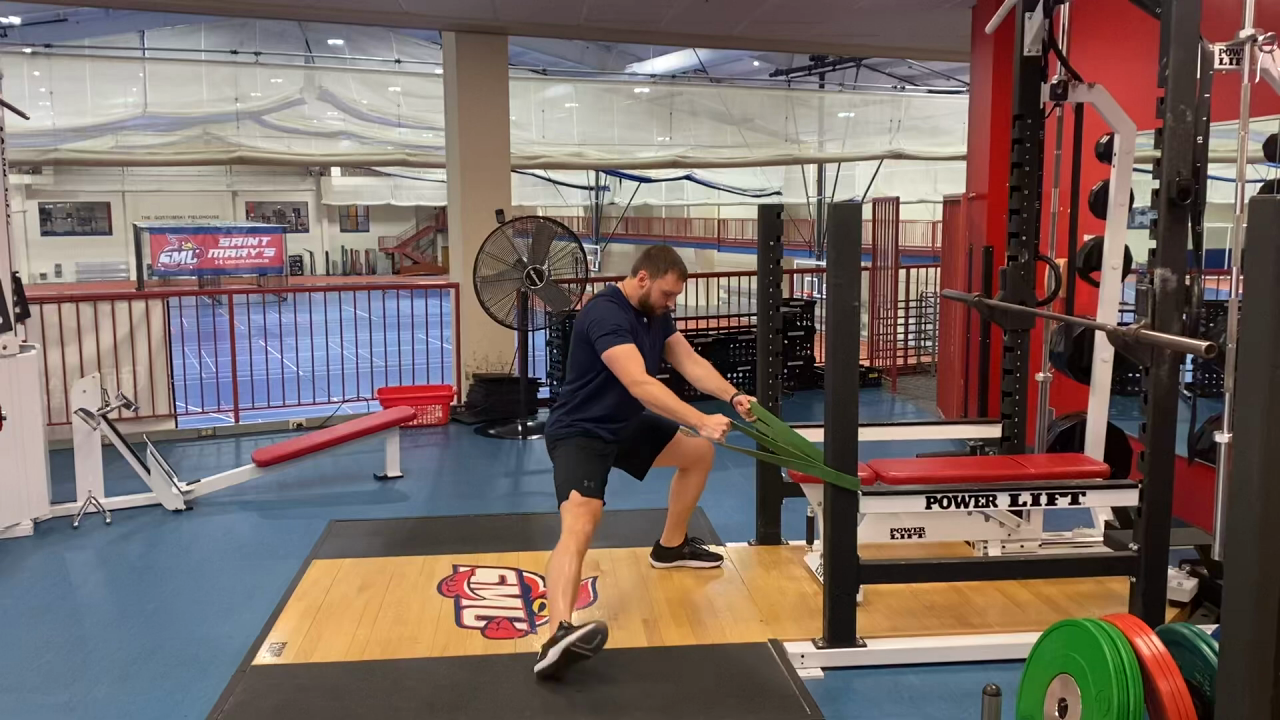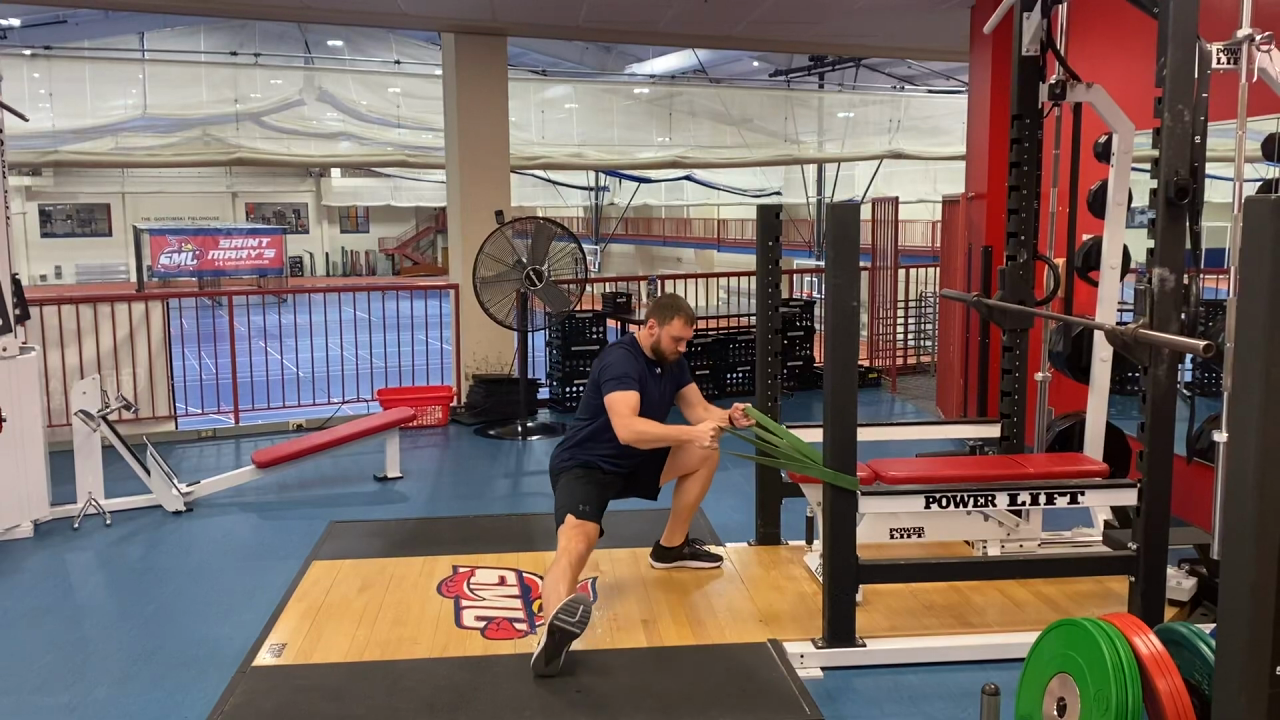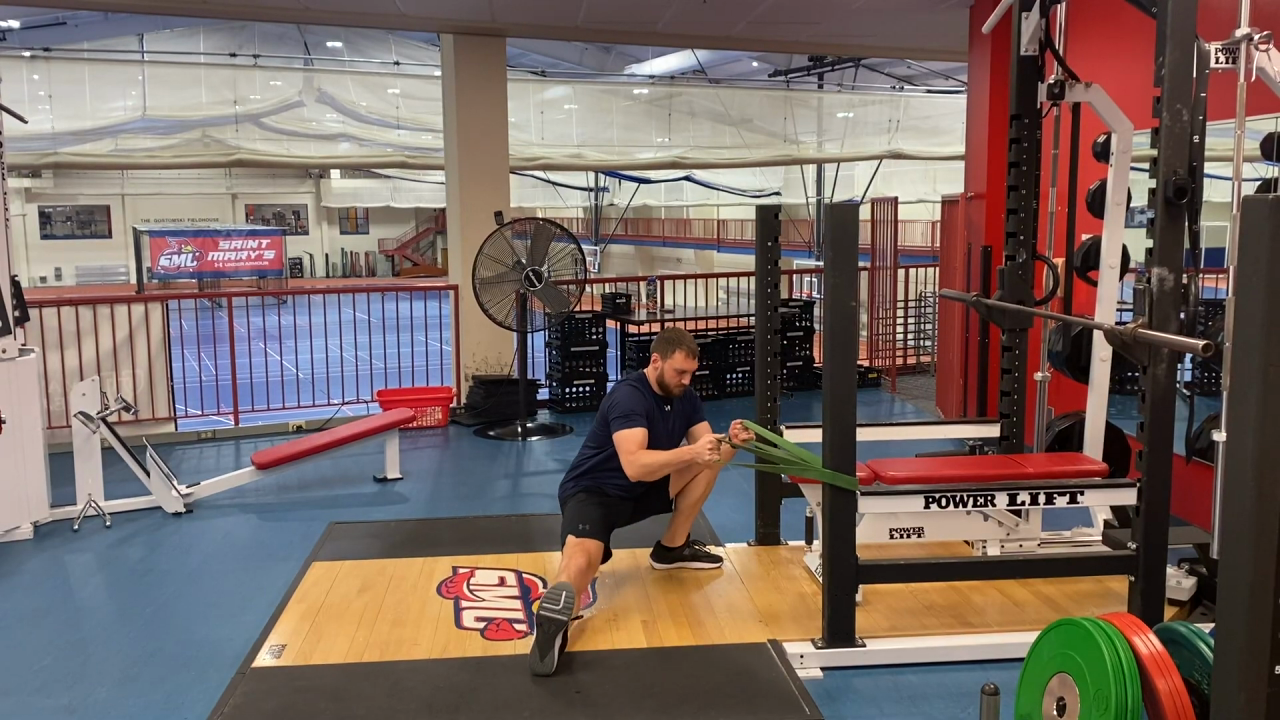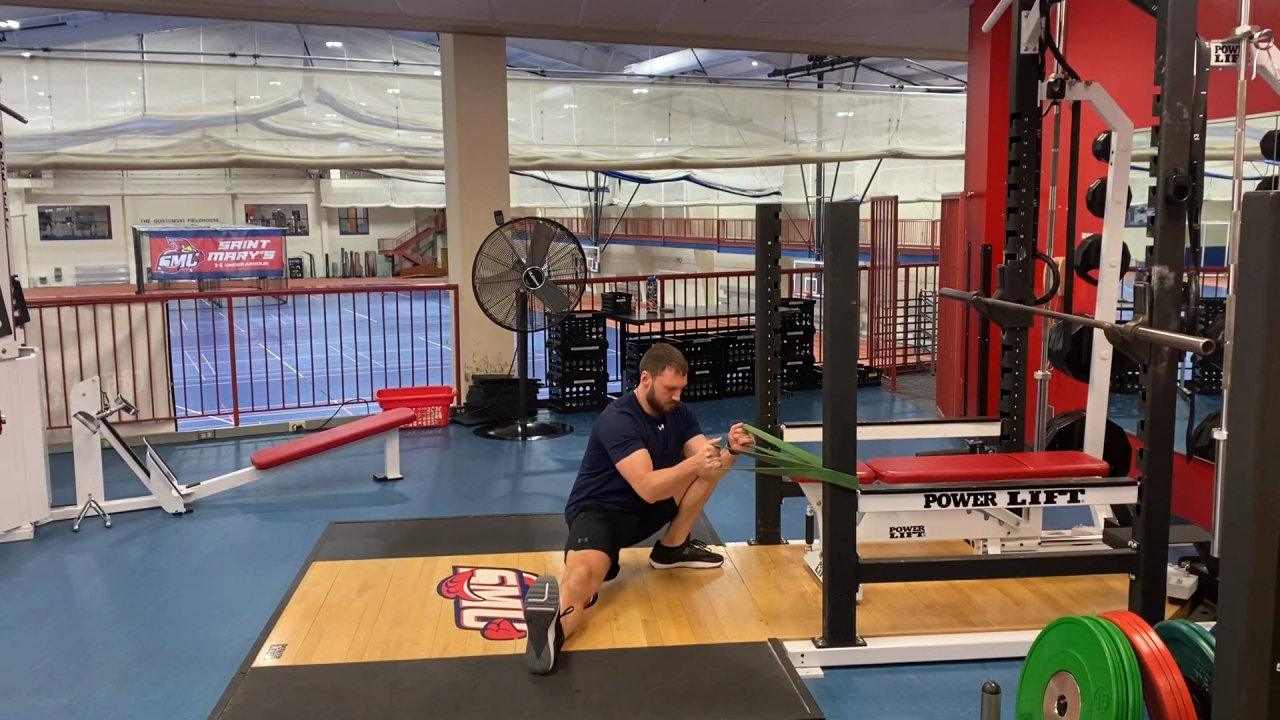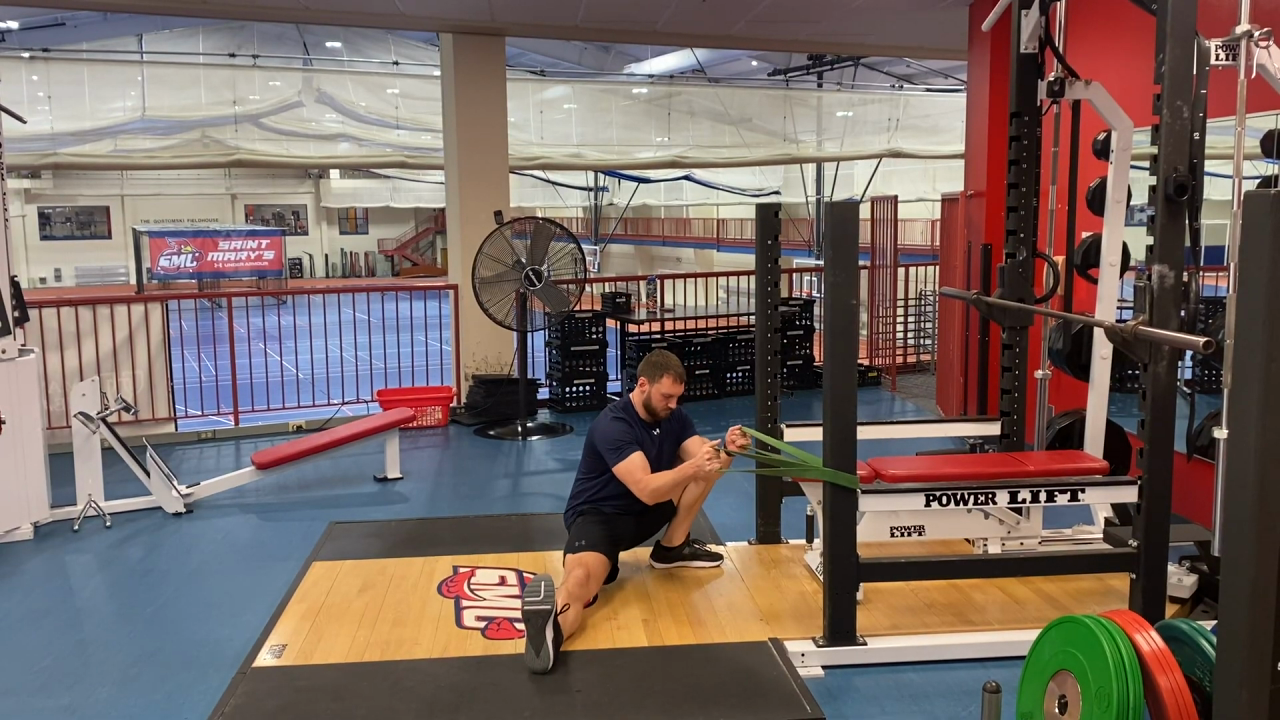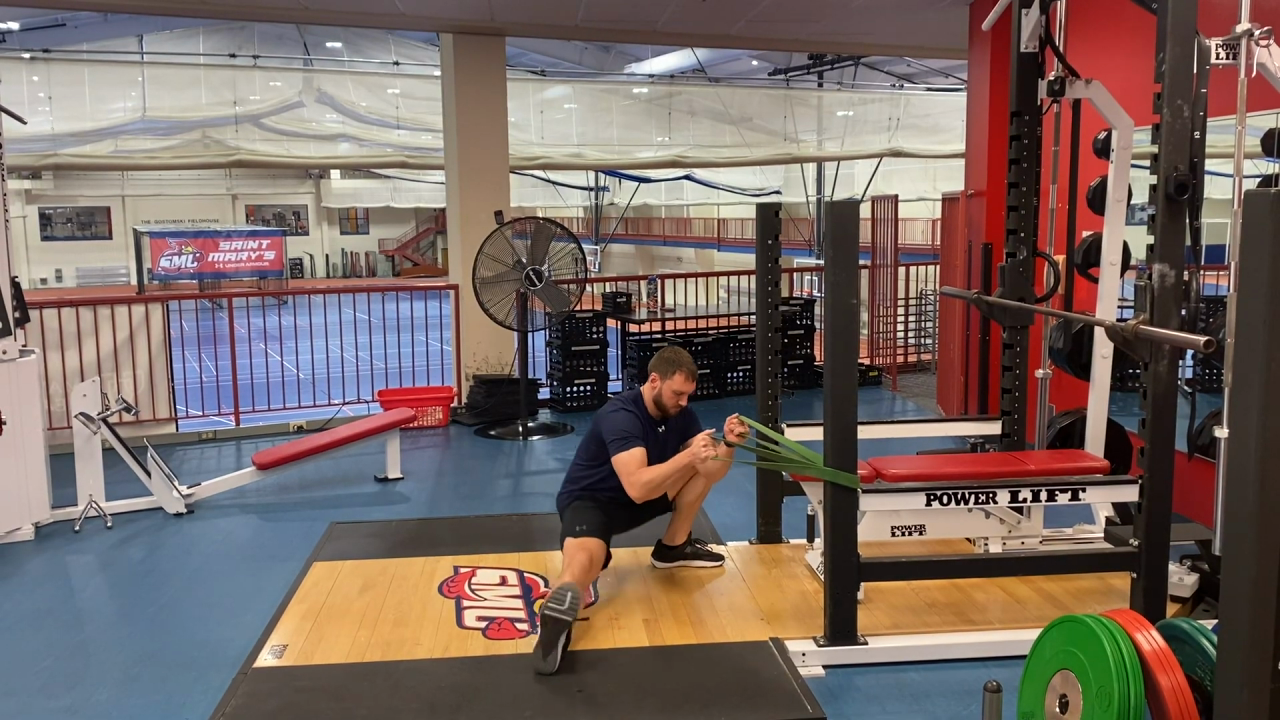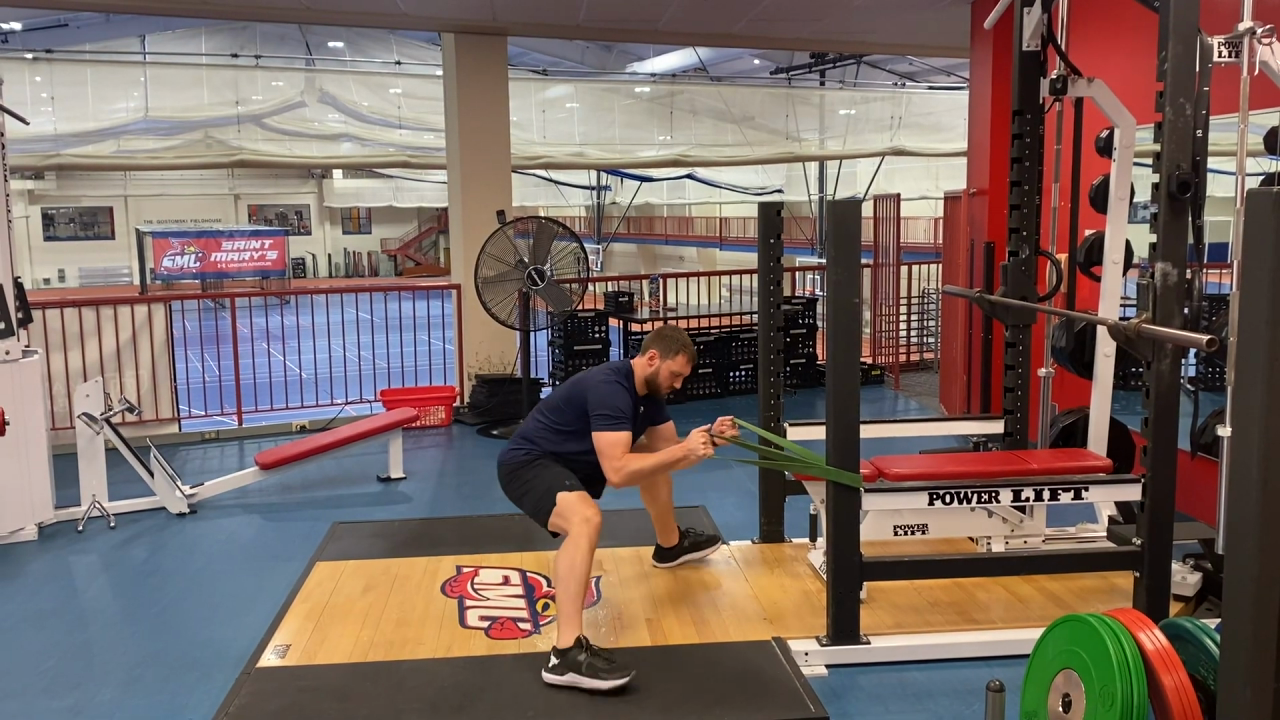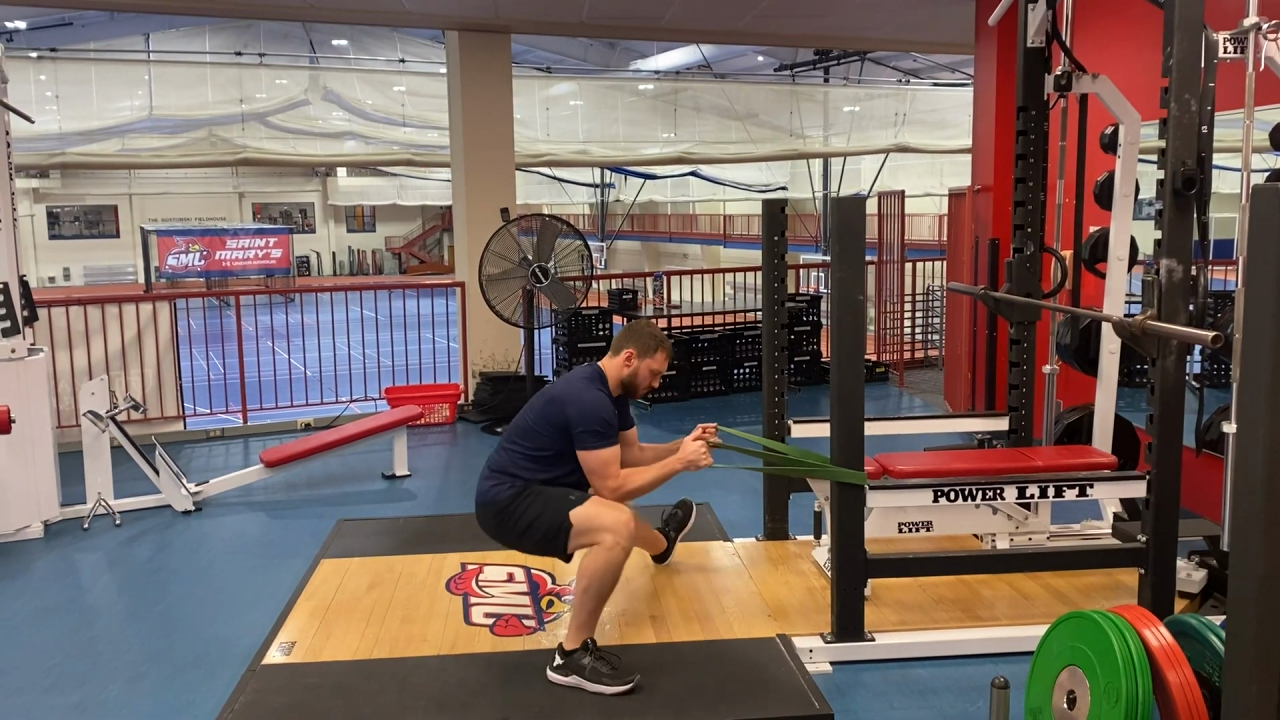
dt=0.5s
person 1, frame 1
left shoulder: (654, 313)
right shoulder: (605, 313)
left elbow: (690, 362)
right elbow: (640, 384)
left wrist: (733, 396)
right wrist: (701, 422)
left hip: (624, 424)
right hip: (579, 431)
left knee: (698, 455)
right knee: (580, 526)
left ankle: (671, 545)
right ankle: (559, 636)
person 1, frame 2
left shoulder: (672, 361)
right shoulder: (620, 360)
left elbow: (698, 409)
right elbow: (627, 429)
left wrist: (728, 418)
right wrist: (691, 432)
left hip: (631, 462)
right hip: (584, 467)
left knee: (706, 455)
right knee: (575, 546)
left ankle: (671, 546)
right ankle: (554, 628)
person 1, frame 3
left shoulder: (685, 397)
right shoulder: (628, 396)
left elbow: (707, 454)
right elbow: (634, 466)
left wrist: (729, 443)
right wrist: (690, 452)
left hip: (640, 491)
right hip: (592, 493)
left knee: (708, 465)
right knee: (579, 563)
left ankle: (672, 547)
right ankle: (552, 629)
person 1, frame 4
left shoulder: (679, 414)
right shoulder: (618, 421)
left elbow: (707, 467)
right elbow: (647, 487)
left wrist: (729, 451)
right wrist: (694, 463)
left hip: (645, 509)
right hip: (599, 512)
left knee: (710, 469)
right knee: (583, 575)
left ankle: (672, 548)
person 1, frame 5
left shoulder: (674, 416)
right shoulder: (612, 426)
left elbow: (703, 465)
right elbow: (647, 489)
left wrist: (726, 451)
right wrist: (694, 466)
left hip: (644, 512)
right hip: (598, 515)
left knee: (706, 469)
right knee: (581, 578)
left ankle: (672, 548)
person 1, frame 6
left shoulder: (679, 413)
right shoulder: (620, 415)
left elbow: (709, 470)
right elbow: (637, 487)
left wrist: (727, 445)
right wrist: (688, 456)
left hip: (634, 496)
right hip: (587, 499)
left knee: (705, 466)
right knee: (582, 561)
left ankle: (673, 546)
right ankle: (554, 625)
person 1, frame 7
left shoulder: (650, 390)
right shoulder: (609, 387)
left elbow: (668, 451)
right elbow: (617, 472)
left wrist: (708, 440)
right wrist: (683, 450)
left hip: (574, 462)
right hip: (528, 463)
left knee: (655, 457)
right knee: (586, 520)
left ankle: (670, 544)
right ankle: (567, 653)
person 1, frame 8
left shoulder: (607, 391)
right shoulder: (588, 399)
left elbow: (631, 456)
right elbow: (610, 487)
left wrist: (683, 446)
right wrist: (679, 463)
left hip: (530, 489)
right hip: (507, 504)
left knee: (616, 511)
right knee: (618, 527)
left ankle: (660, 543)
right ankle: (573, 654)
